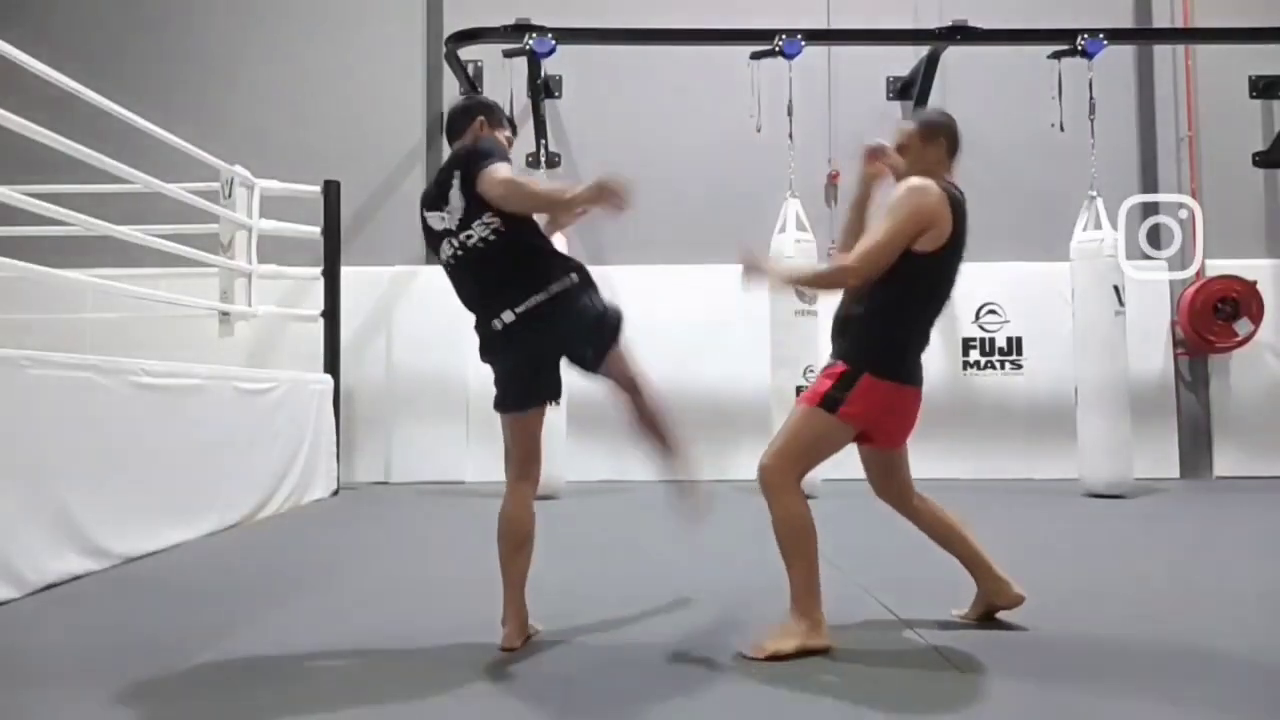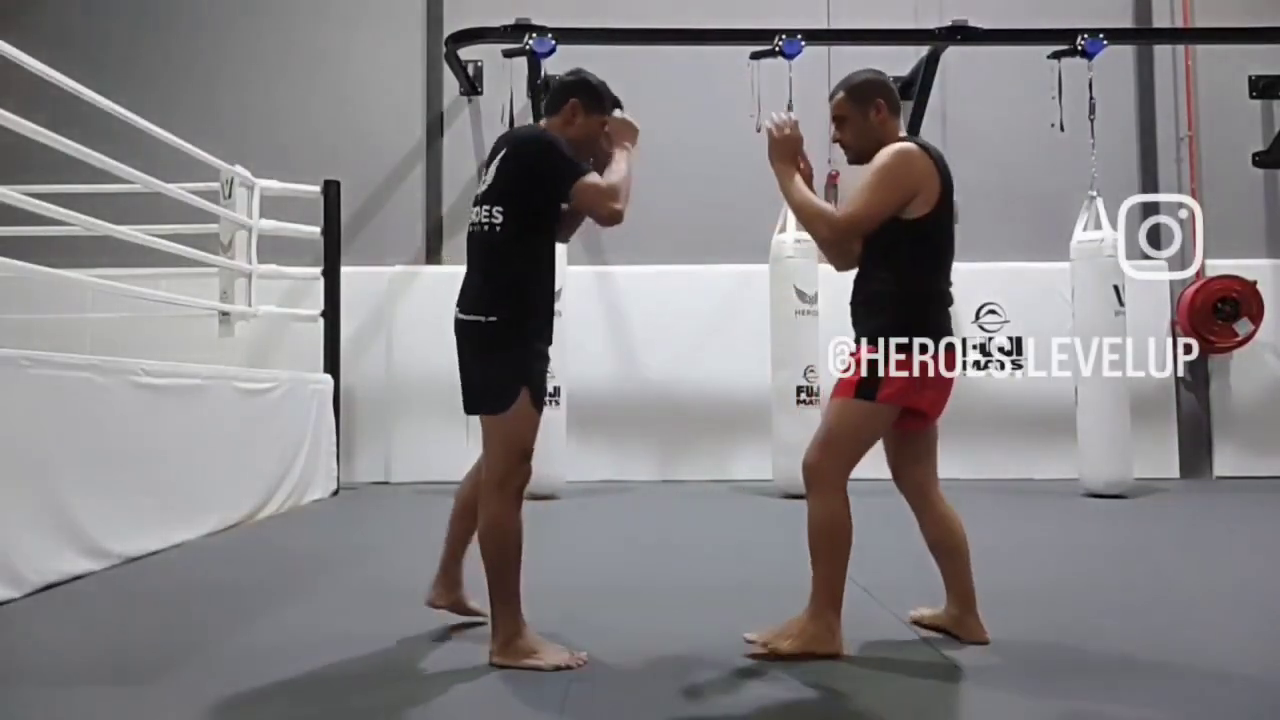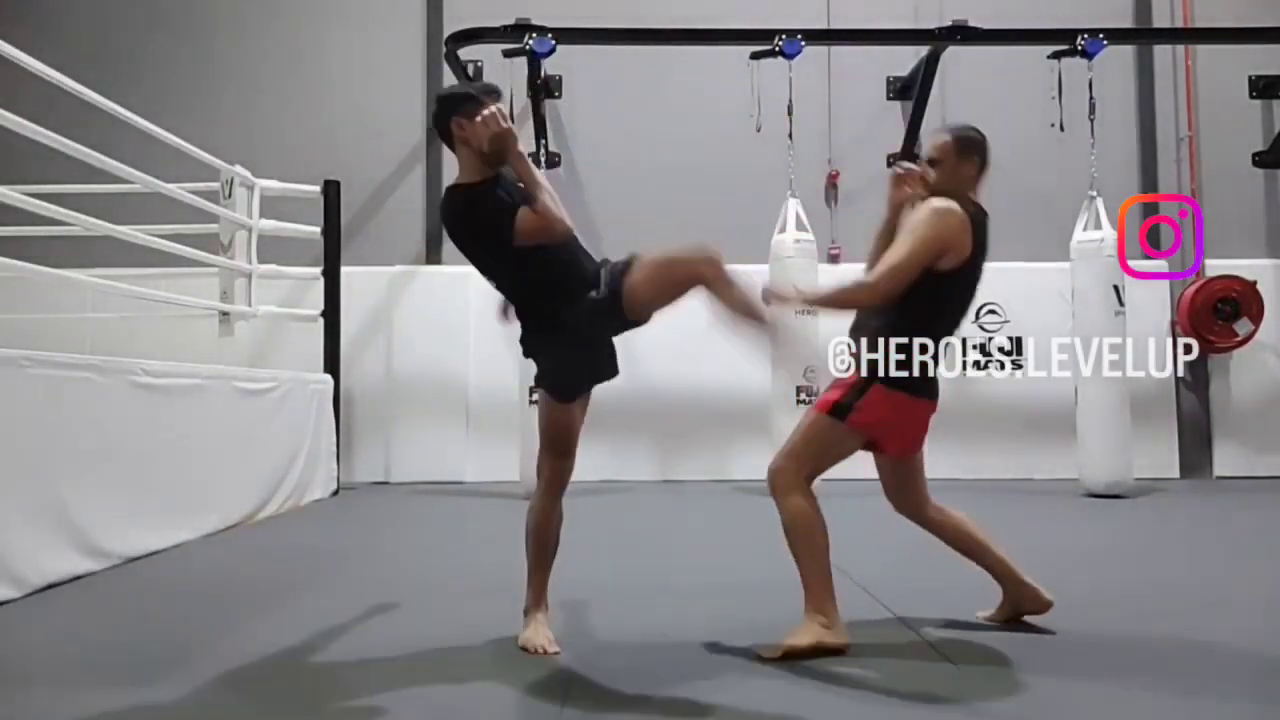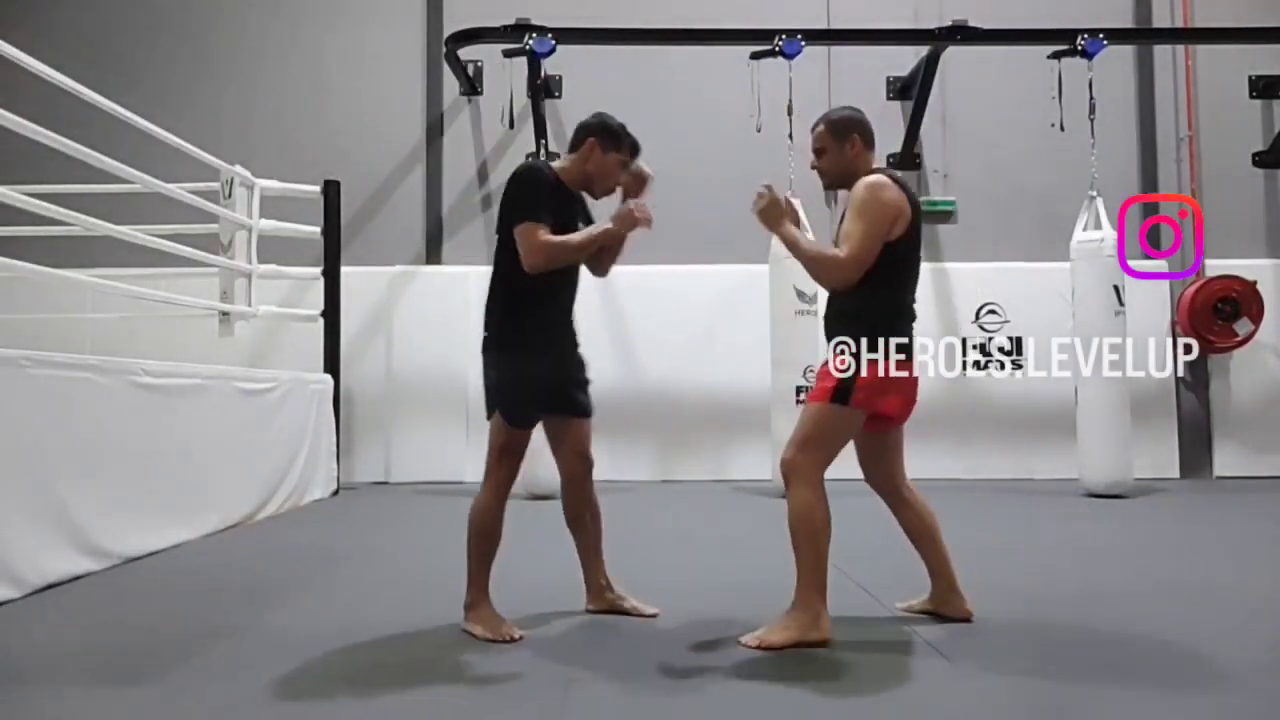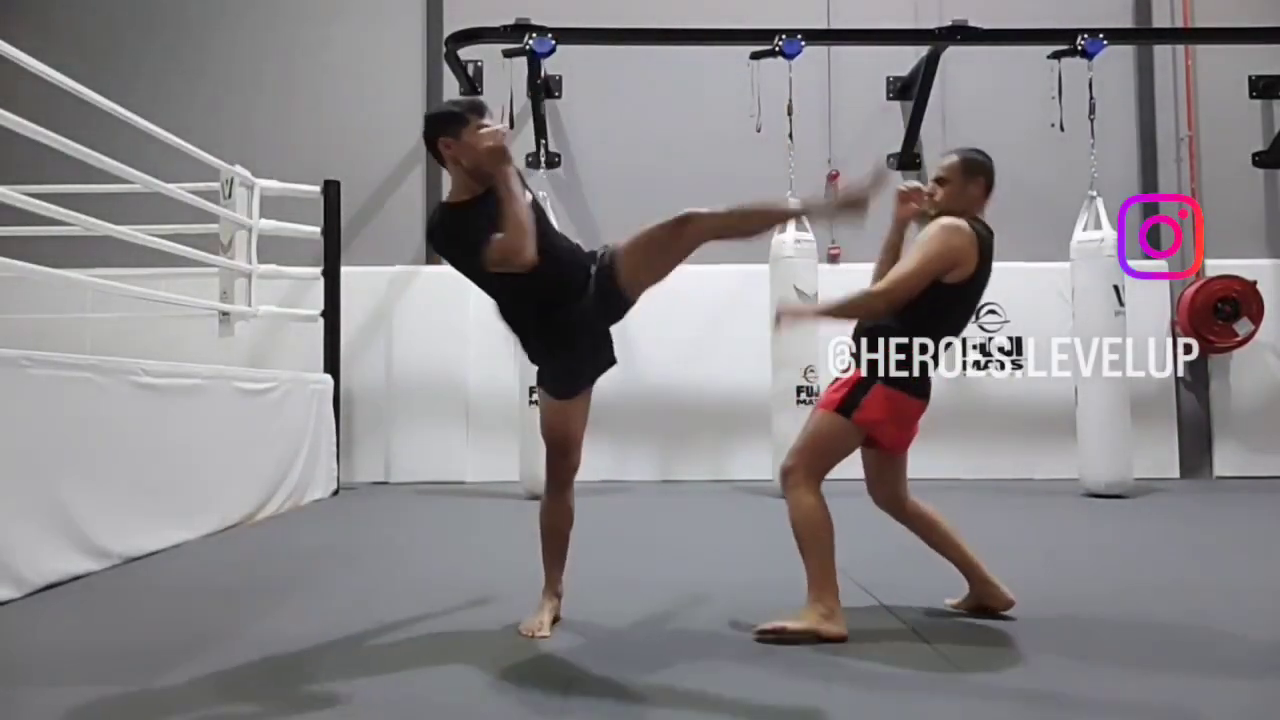
dt=1s
person 1, frame 1
left shoulder: (432, 203)
right shoulder: (483, 158)
right elbow: (505, 189)
left wrist: (553, 222)
right wrist: (571, 199)
left hip: (506, 334)
right hip: (562, 302)
left knee: (521, 479)
right knee: (629, 382)
left ankle: (513, 620)
right ankle: (675, 459)
person 1, frame 2
left shoulder: (516, 149)
right shoulder: (540, 146)
left elbow: (556, 222)
right elbow: (610, 208)
left wrist: (606, 157)
right wrist: (622, 148)
left hip: (490, 324)
right hip: (506, 330)
left knee: (497, 465)
right knee: (509, 476)
left ankle: (447, 582)
right ankle: (509, 636)
person 1, frame 3
left shoulder: (509, 177)
right shoulder: (463, 206)
right elbow: (558, 228)
right wrist: (517, 162)
left hip: (601, 286)
right hip: (559, 329)
left knee: (699, 261)
right knee: (554, 472)
right ankle: (536, 609)
person 1, frame 4
left shoulder: (571, 197)
right shoulder: (533, 179)
left elbow: (599, 266)
right elbow: (536, 257)
left wrist: (622, 220)
right wrist: (613, 224)
left hip: (558, 349)
right hip: (515, 350)
left knee: (580, 468)
right knee: (502, 474)
left ankle: (600, 587)
right ankle: (476, 603)
person 1, frame 5
left shoulder: (502, 187)
right shoulder: (447, 227)
right elbow: (518, 258)
right wrist: (505, 173)
left hip: (596, 285)
right hip: (562, 340)
left knee: (690, 224)
right knee: (561, 471)
left ankle: (817, 208)
right ankle: (552, 595)
person 2, frame 1
left shoulder: (922, 193)
right shoulder: (932, 205)
left elbow: (854, 271)
right elbow: (860, 263)
left wrist: (778, 273)
right wrist: (867, 189)
left hip: (864, 369)
right hip: (888, 369)
left knee: (777, 473)
right knee: (897, 491)
left ankle: (808, 624)
right ankle: (994, 585)
person 2, frame 2
left shoulder: (905, 159)
right shoulder: (894, 172)
left elbow: (832, 229)
right elbow: (843, 253)
left wrist: (782, 170)
right wrist: (805, 186)
left hip: (899, 346)
right hip: (914, 346)
left knee: (823, 469)
right knee: (918, 483)
left ankle: (821, 623)
right ankle: (963, 612)
person 2, frame 3
left shoulder: (942, 215)
right shoulder: (959, 223)
left elbow: (875, 289)
right elbow: (888, 281)
left wrist: (800, 297)
right wrist: (897, 210)
left hip: (883, 376)
right hip: (904, 381)
left knee: (787, 476)
right knee: (913, 502)
left ankle: (822, 620)
right ankle: (1021, 590)
person 2, frame 4
left shoulder: (875, 189)
right shoulder: (870, 198)
left elbow: (842, 272)
right elbow: (837, 277)
left wrist: (782, 228)
right wrist: (790, 228)
left hip: (869, 354)
right hip: (881, 355)
left knee: (799, 467)
right knee: (889, 481)
left ankle: (808, 613)
right ankle: (947, 594)
person 2, frame 5
left shoulder: (953, 231)
right shoulder: (964, 242)
left elbow: (882, 296)
right elbow: (891, 292)
left wrist: (811, 310)
right wrist: (898, 227)
left hip: (880, 374)
right hip: (897, 378)
left knee: (799, 474)
right knee: (892, 496)
left ankle: (823, 611)
right ankle: (985, 588)
